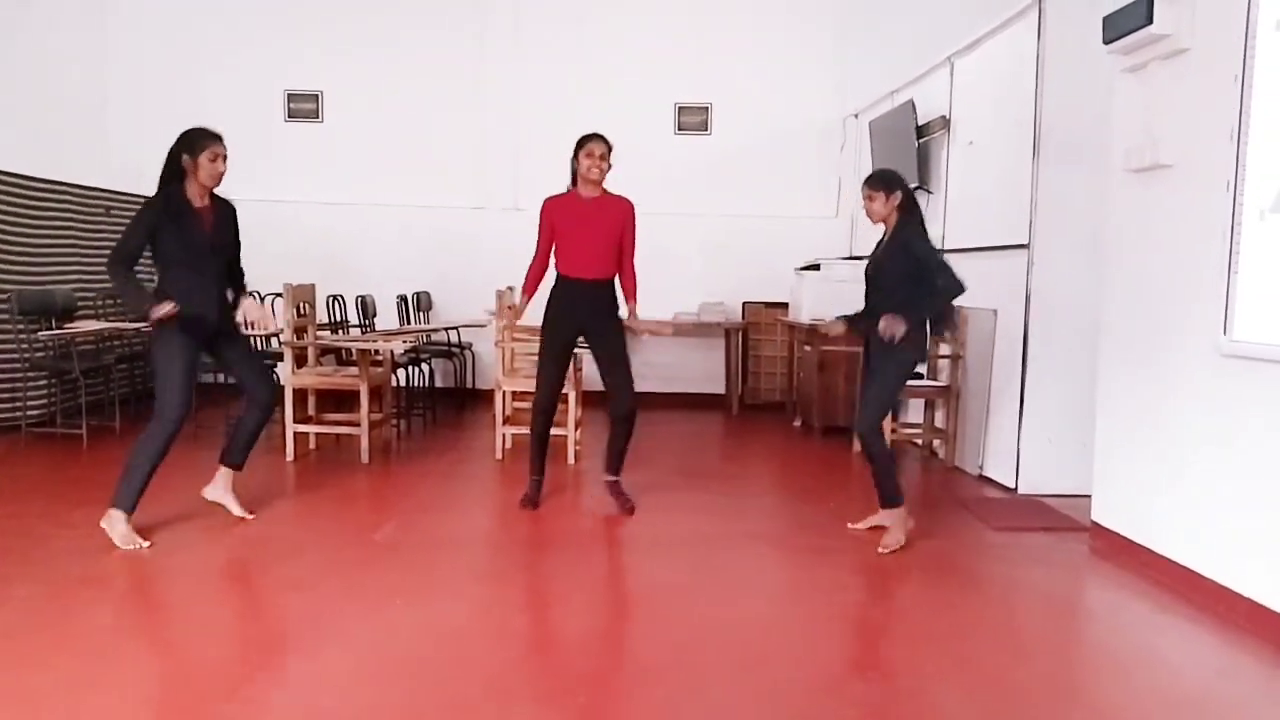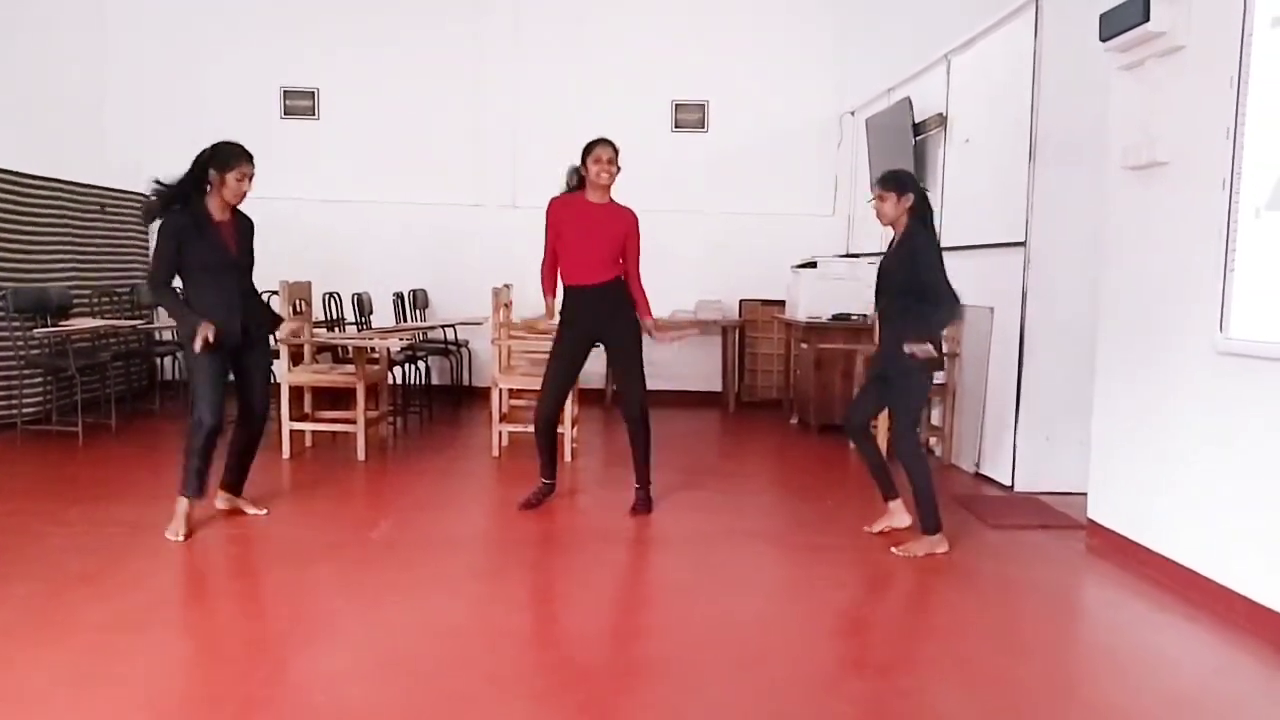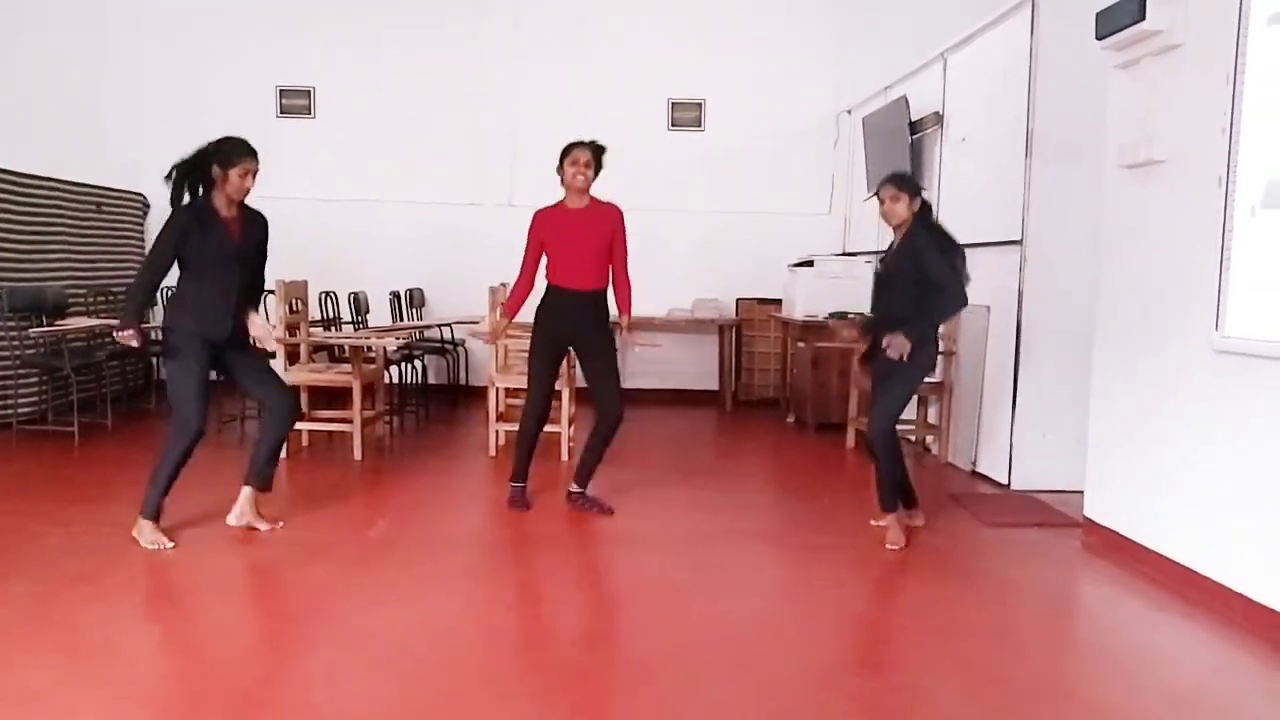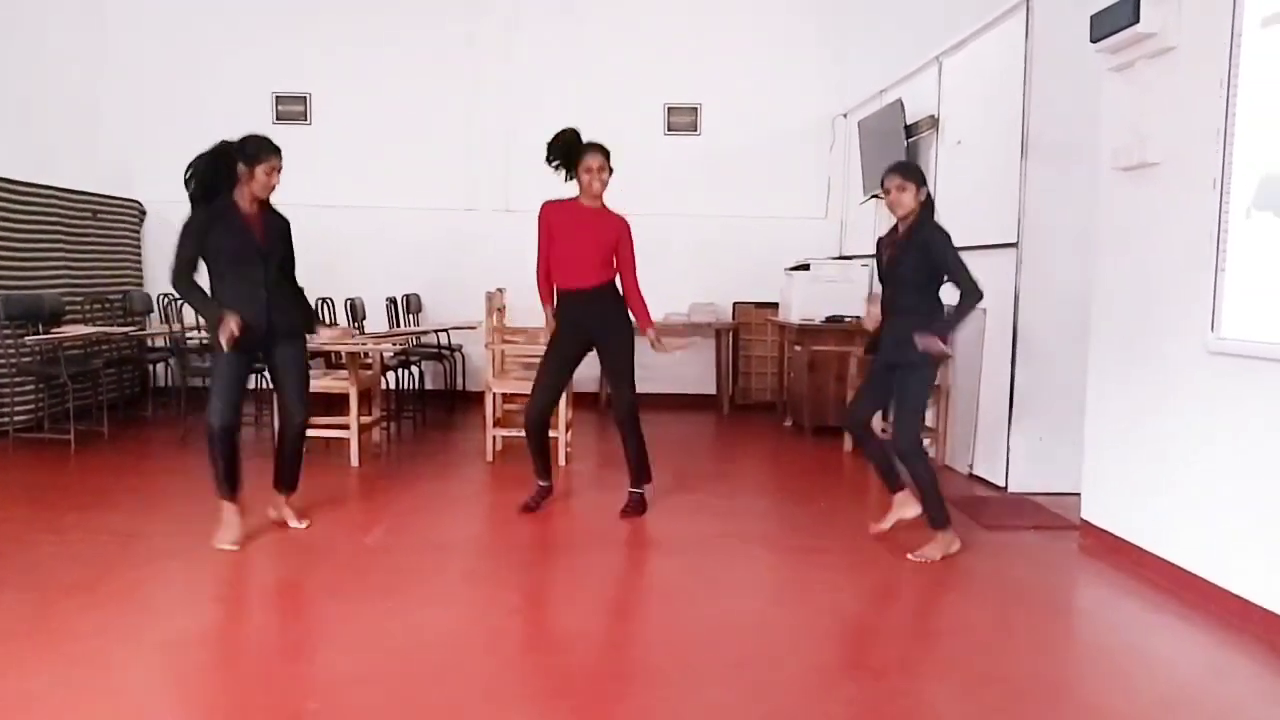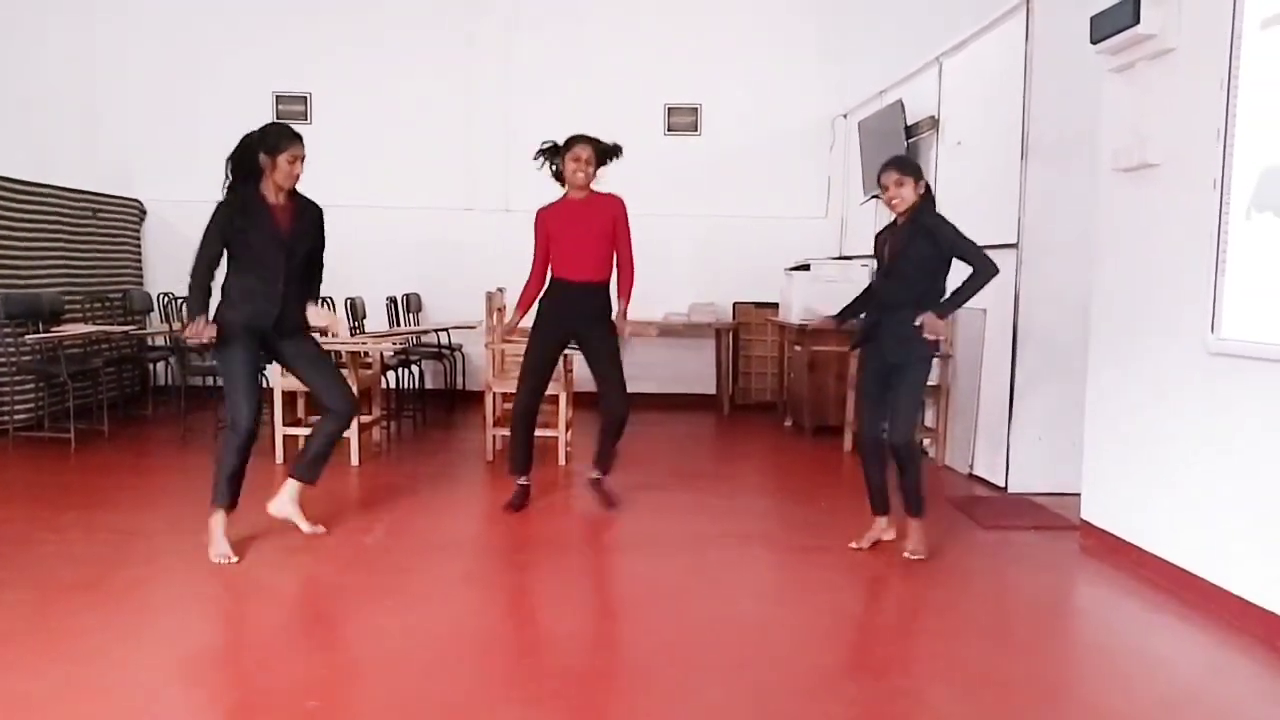
dt=0.3s
person 1, frame 1
left shoulder: (225, 212)
right shoulder: (160, 209)
right elbow: (119, 263)
left wrist: (242, 298)
right wrist: (147, 304)
left hip: (220, 322)
right hip: (175, 325)
left knee: (263, 392)
right knee: (171, 416)
left ankle: (222, 482)
right ankle: (118, 514)
person 1, frame 2
left shoulder: (244, 225)
right shoulder: (181, 220)
right elbow: (159, 282)
left wrist: (277, 322)
right wrist: (192, 322)
left hip: (249, 332)
right hip: (207, 332)
left knee: (255, 413)
right knee: (208, 415)
left ankle: (229, 492)
right ankle: (184, 503)
person 1, frame 3
left shoulder: (256, 223)
right shoulder: (187, 219)
right elbow: (152, 273)
left wrist: (254, 315)
right wrist: (132, 322)
left hip: (234, 338)
right hip: (189, 334)
left knee: (284, 406)
right knee: (190, 425)
left ankle: (246, 505)
right ankle: (147, 520)
person 1, frame 4
left shoulder: (278, 222)
right shoulder: (209, 215)
right elbow: (181, 277)
left wrist: (314, 325)
right wrist: (218, 314)
left hip: (283, 330)
right hip: (238, 335)
left knee: (294, 420)
right knee: (221, 419)
left ankle: (282, 499)
right ankle: (230, 507)
person 1, frame 5
left shoulder: (309, 213)
right shoulder: (234, 208)
right elbow: (203, 269)
left wrist: (312, 305)
right wrist: (199, 317)
left hip: (289, 328)
right hip: (240, 327)
left knee: (343, 404)
right knee: (244, 420)
left ankle: (288, 496)
right ankle: (219, 521)
person 2, frame 1
left shoulder: (911, 239)
right shoulder: (885, 243)
left elbow: (952, 287)
left wrist: (907, 320)
right wrist: (847, 323)
left hip: (900, 348)
right hip: (878, 345)
left knee: (867, 423)
right knee: (867, 426)
left ankle: (897, 511)
right ankle: (888, 509)
person 2, frame 2
left shoulder: (919, 244)
right shoulder: (897, 245)
left elbow: (948, 302)
left wrist: (926, 339)
right wrist: (889, 330)
left hip: (913, 359)
right hip: (891, 355)
left knee: (904, 442)
right knee: (855, 422)
left ankle: (933, 535)
right ankle: (895, 506)
person 2, frame 3
left shoulder: (922, 245)
right shoulder: (893, 249)
left elbow: (956, 297)
left wrist: (910, 336)
right wrist: (866, 333)
left hip: (911, 355)
right hip: (886, 352)
left knee: (878, 427)
right knee: (882, 430)
left ankle: (895, 513)
right ankle: (908, 509)
person 2, frame 4
left shoulder: (931, 235)
right shoulder: (888, 239)
left elbow: (970, 291)
left wrist: (940, 332)
right wrist: (878, 306)
left hip: (920, 349)
right hip: (891, 346)
left knee: (903, 437)
right knee: (857, 419)
left ankle: (945, 533)
right ankle: (901, 497)
person 2, frame 5
left shoulder: (932, 225)
right shoulder: (885, 235)
left elbow: (985, 267)
left wrist: (943, 311)
right wrist: (838, 318)
left hip: (912, 343)
right hip: (876, 338)
left knee: (900, 434)
right knee: (868, 431)
left ankle: (915, 520)
right ankle: (881, 520)
person 3, frame 1
left shoulder: (622, 208)
right shoulder: (553, 206)
left elbow: (626, 264)
right elbow: (541, 258)
left wrist: (631, 308)
right wrist: (523, 301)
left hip: (604, 305)
right hip: (564, 302)
left knee: (624, 401)
right knee: (546, 398)
left ankle: (613, 479)
right ankle: (535, 480)
person 3, frame 2
left shoulder: (626, 217)
right shoulder: (559, 207)
left elbow: (631, 274)
right elbow: (550, 261)
left wrist: (647, 319)
right wrist: (549, 303)
left hip: (617, 309)
right hip: (574, 311)
left knee: (634, 403)
right knee: (548, 405)
left ankle: (642, 487)
right ankle: (547, 480)
person 3, frame 3
left shoulder: (610, 215)
right shoulder: (543, 218)
left elbow: (619, 272)
right elbow: (528, 273)
left wrist: (625, 318)
right wrist: (503, 318)
left hip: (593, 315)
right hip: (553, 313)
left knee: (612, 409)
right knee: (538, 405)
left ankle: (578, 489)
right ankle: (517, 484)
person 3, frame 4
left shoulder: (618, 224)
right shoulder: (552, 212)
left elbow: (629, 280)
right elbow: (544, 269)
left wrist: (648, 329)
right wrist: (549, 315)
left hip: (609, 313)
right hip: (569, 317)
left knee: (624, 406)
right knee: (536, 409)
left ankle: (638, 488)
right ankle: (544, 482)
person 3, frame 5
left shoulder: (612, 206)
right shoulder: (546, 215)
left elbow: (624, 262)
right elbow: (538, 271)
left wrist: (621, 310)
right wrist: (517, 315)
left hip: (595, 309)
right hip: (555, 307)
left knee: (617, 403)
right knee: (526, 401)
left ankle: (599, 473)
right ankle: (522, 483)
